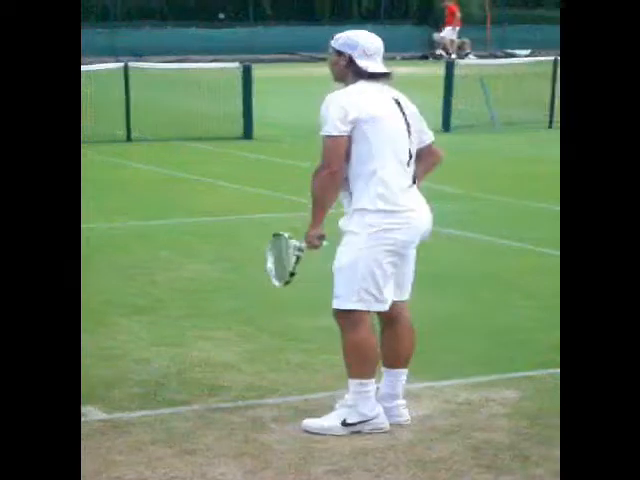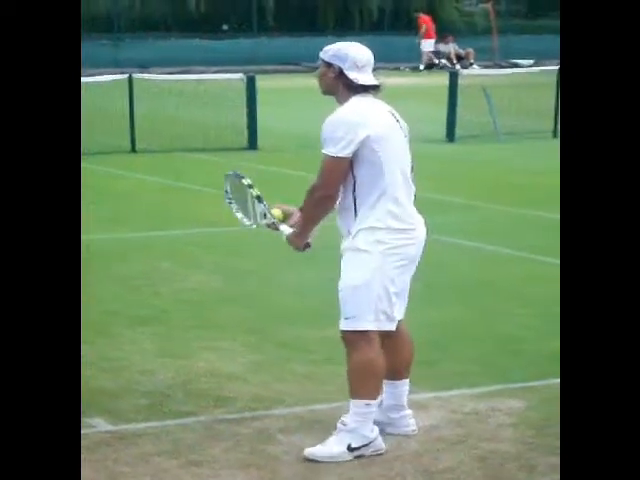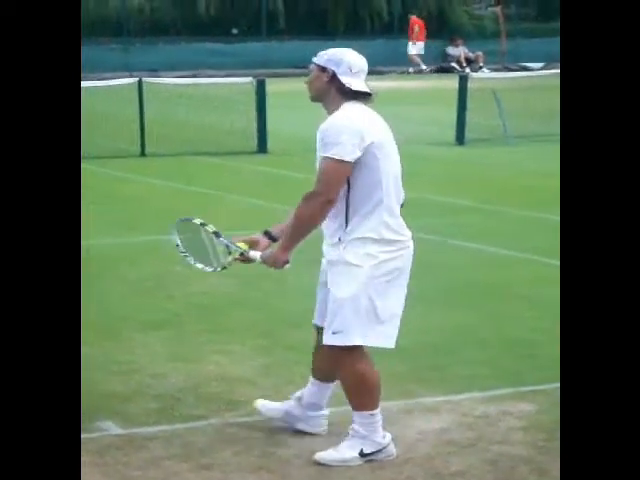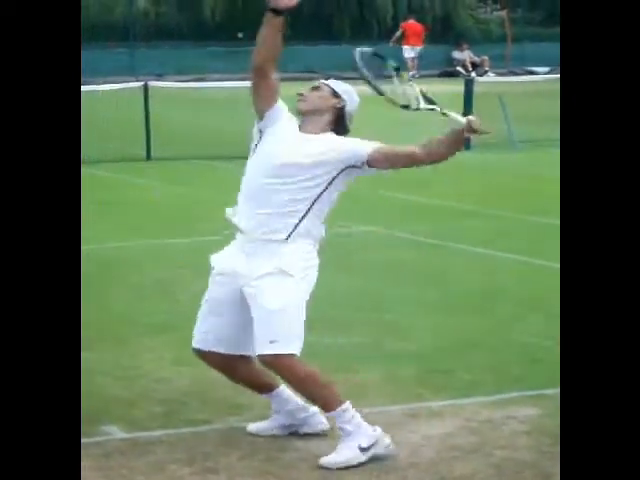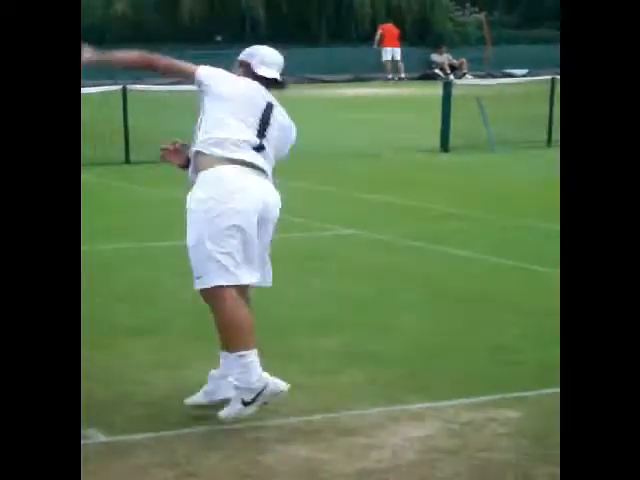
dt=0.7s
person 1, frame 1
left shoulder: (342, 100)
right shoulder: (399, 102)
left elbow: (330, 170)
right elbow: (432, 157)
left wrist: (316, 223)
left hip: (375, 222)
right hip: (409, 215)
left knee: (352, 311)
right knee: (394, 309)
left ankle: (363, 410)
right ankle: (390, 400)
person 1, frame 2
left shoulder: (345, 119)
right shoulder: (381, 112)
left elbow: (324, 190)
left wrist: (301, 230)
right wrist: (304, 213)
left hip: (377, 238)
right hip: (398, 231)
left knee: (360, 333)
right knee: (389, 324)
left ankle: (361, 433)
right ankle: (394, 411)
person 1, frame 3
left shoulder: (347, 123)
right shoulder: (342, 125)
left elbow: (322, 198)
right elbow: (316, 196)
left wrist: (284, 246)
right wrist: (269, 235)
left hip: (369, 251)
right hip: (348, 248)
left knee: (347, 343)
right knee: (328, 332)
left ankle: (371, 437)
right ankle: (308, 409)
person 1, frame 4
left shoulder: (344, 150)
right shoulder: (276, 125)
left elbow: (420, 154)
right elbow: (264, 70)
left wrist: (457, 135)
left hip: (284, 265)
right hip: (238, 257)
left knee: (277, 357)
right knee: (213, 349)
left ankle: (362, 434)
right ankle: (294, 412)
person 1, frame 5
left shoulder: (228, 82)
right shoulder: (284, 123)
left elbow: (159, 62)
left wrist: (98, 56)
right wrist: (193, 159)
left hip: (225, 195)
right hip: (264, 195)
left knee: (223, 290)
right knee: (233, 290)
left ankle: (251, 382)
right ankle: (226, 381)
